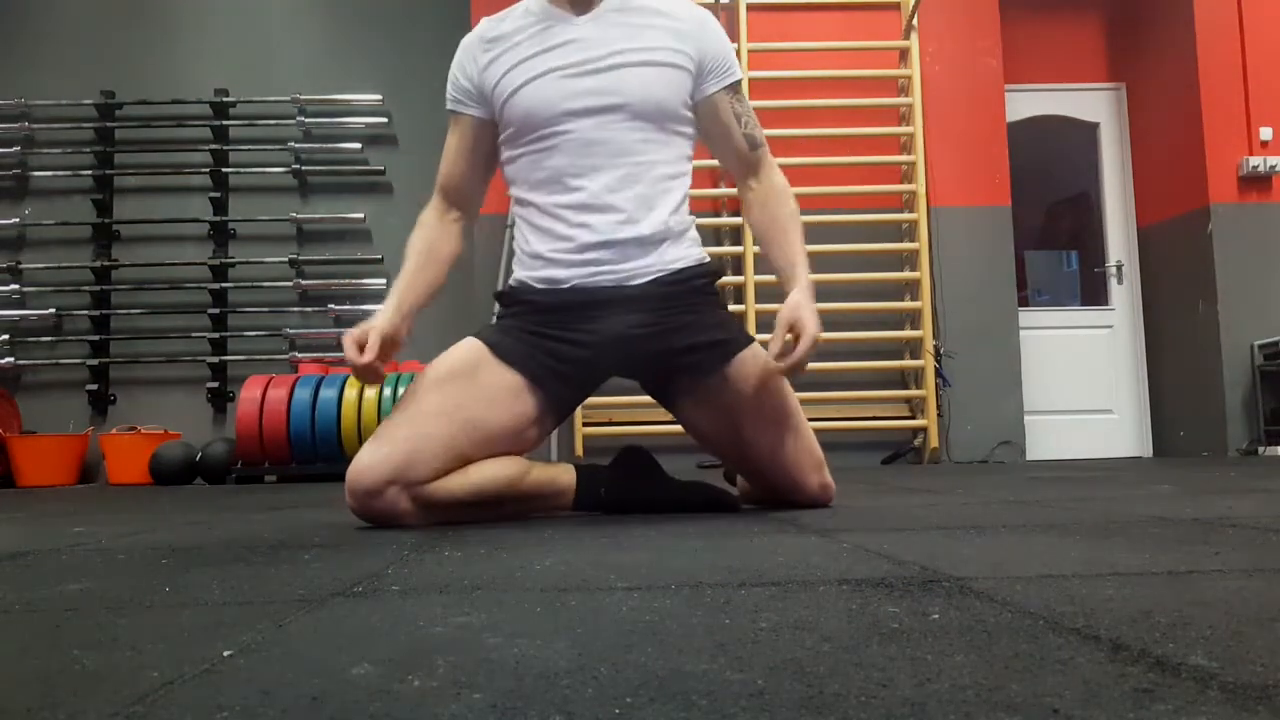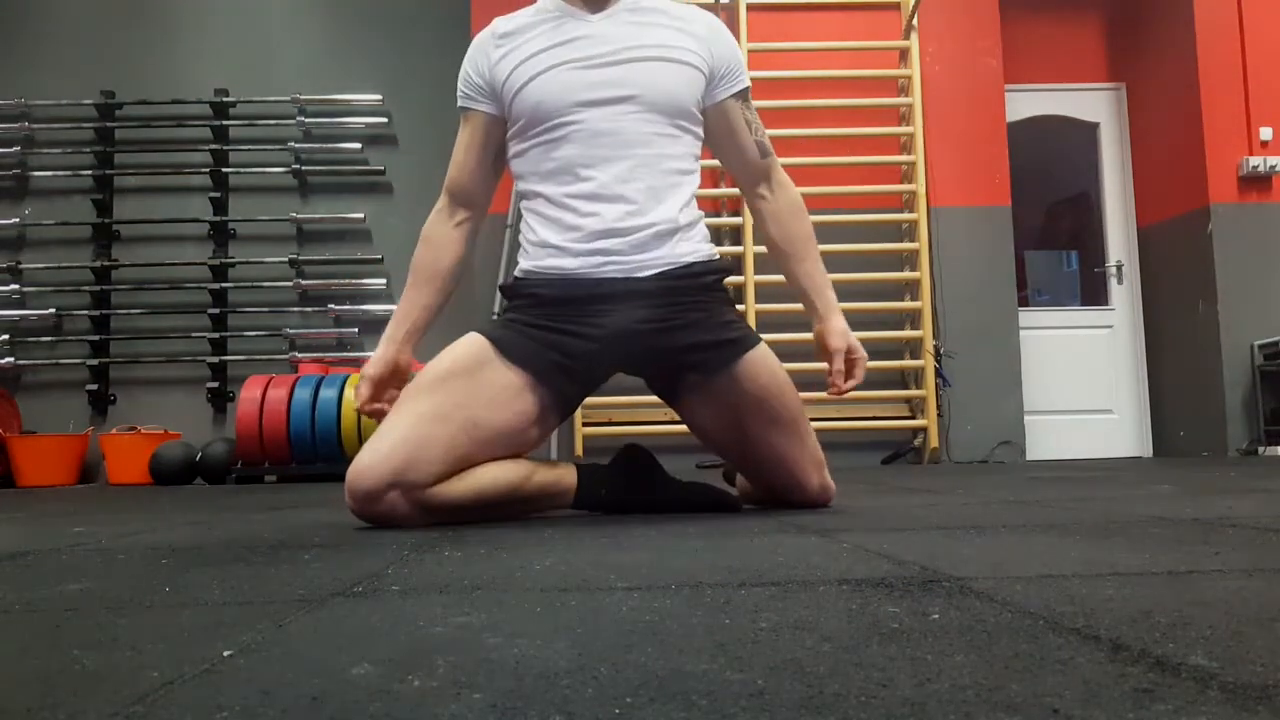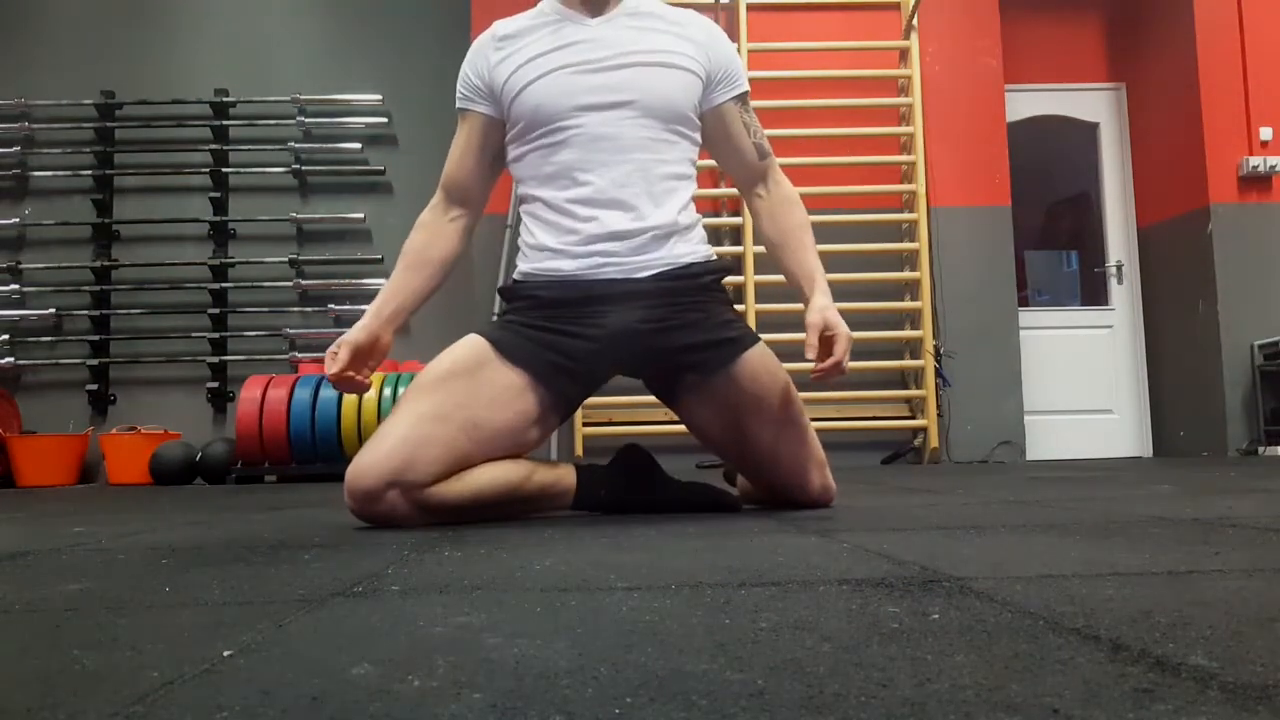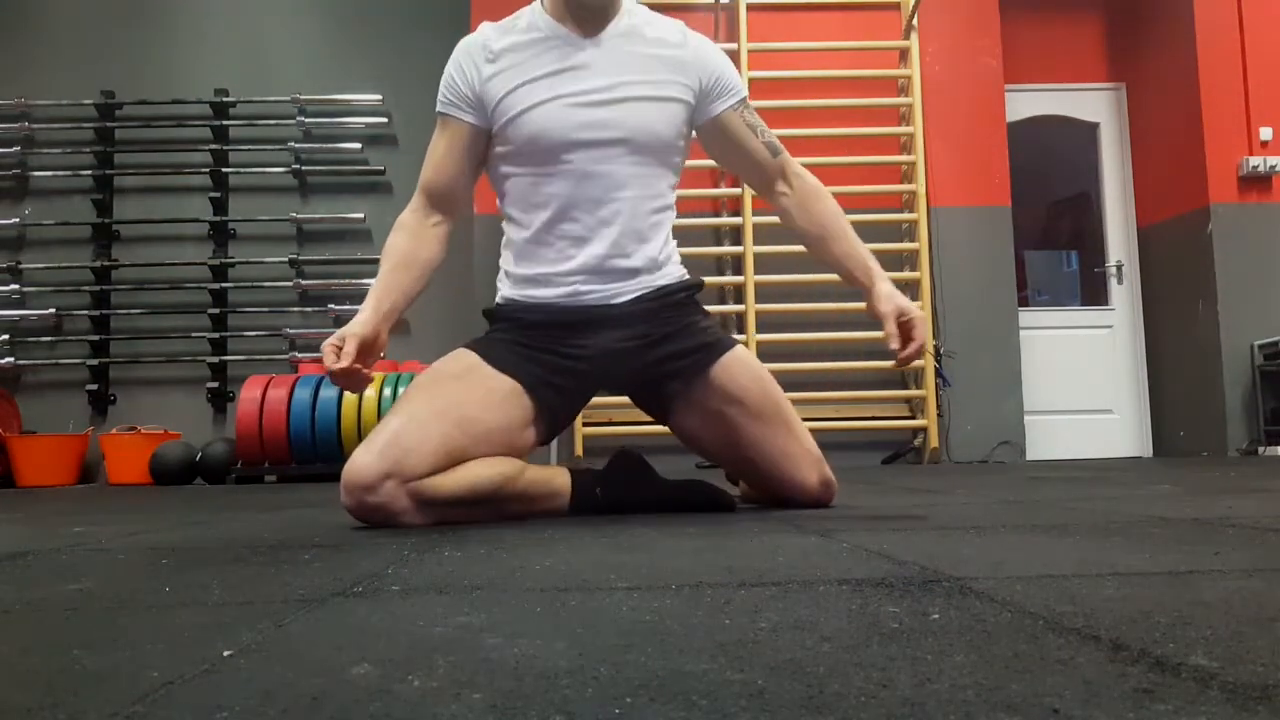
dt=0.4s
person 1, frame 1
right shoulder: (487, 47)
left elbow: (755, 174)
right elbow: (451, 207)
left wrist: (799, 286)
right wrist: (394, 313)
left hip: (675, 297)
right hip: (547, 311)
left knee: (807, 488)
right knee: (374, 487)
right ankle: (605, 488)
person 1, frame 2
right shoulder: (499, 46)
left elbow: (765, 185)
right elbow: (458, 209)
left wrist: (826, 311)
right wrist: (397, 340)
left hip: (683, 294)
right hip: (552, 304)
left knee: (808, 487)
right knee: (376, 488)
right ankle: (602, 486)
person 1, frame 3
right shoulder: (499, 49)
left elbow: (763, 183)
right elbow: (454, 208)
left wrist: (817, 293)
right wrist: (378, 321)
left hip: (683, 295)
right hip: (551, 306)
left knee: (808, 488)
right knee: (374, 488)
right ankle: (605, 488)
person 1, frame 4
left shoulder: (689, 52)
right shoulder: (484, 55)
left elbow: (783, 182)
right elbow: (432, 212)
left wrist: (876, 282)
right wrist: (372, 315)
left hip: (662, 314)
right hip: (535, 327)
left knee: (808, 486)
right knee: (371, 486)
right ankle: (601, 490)
